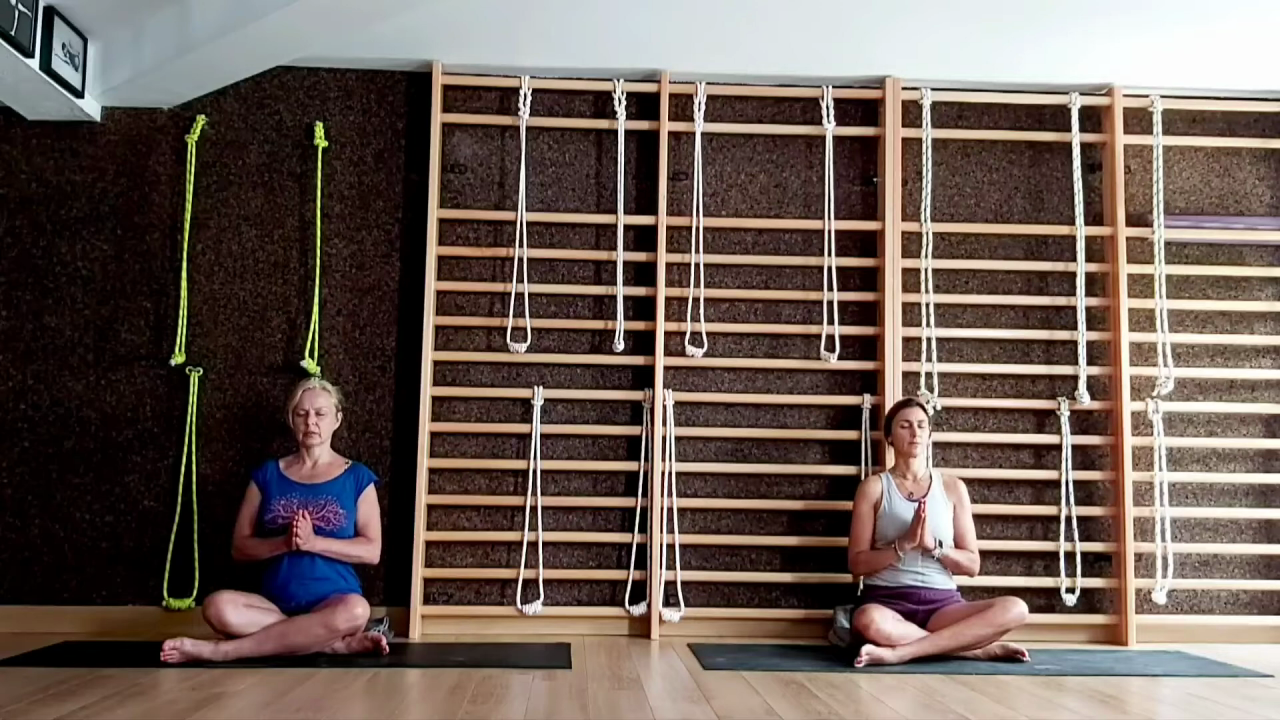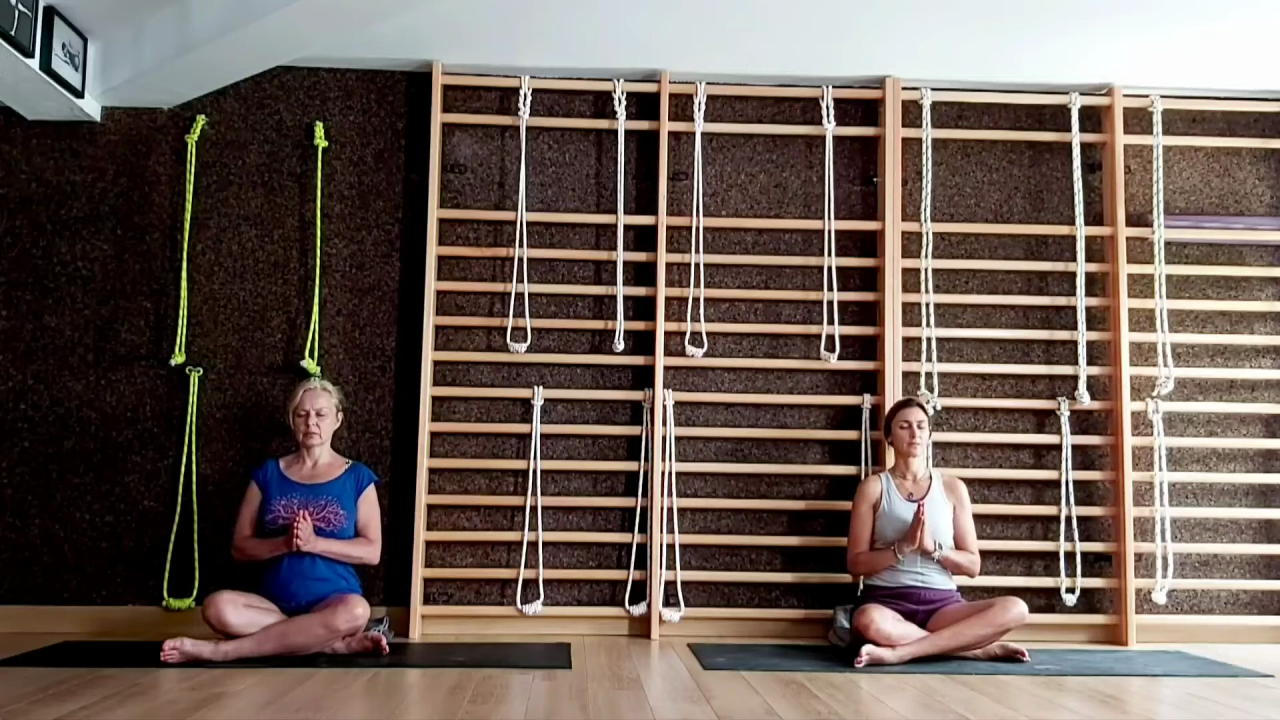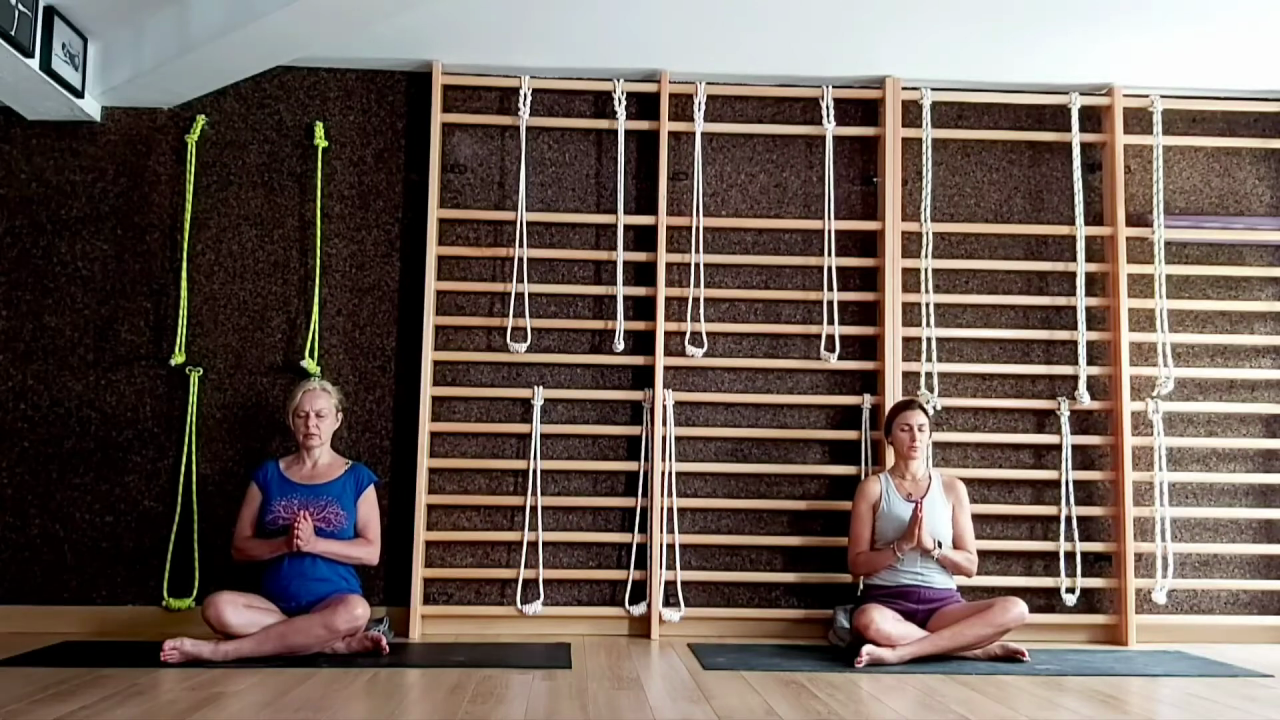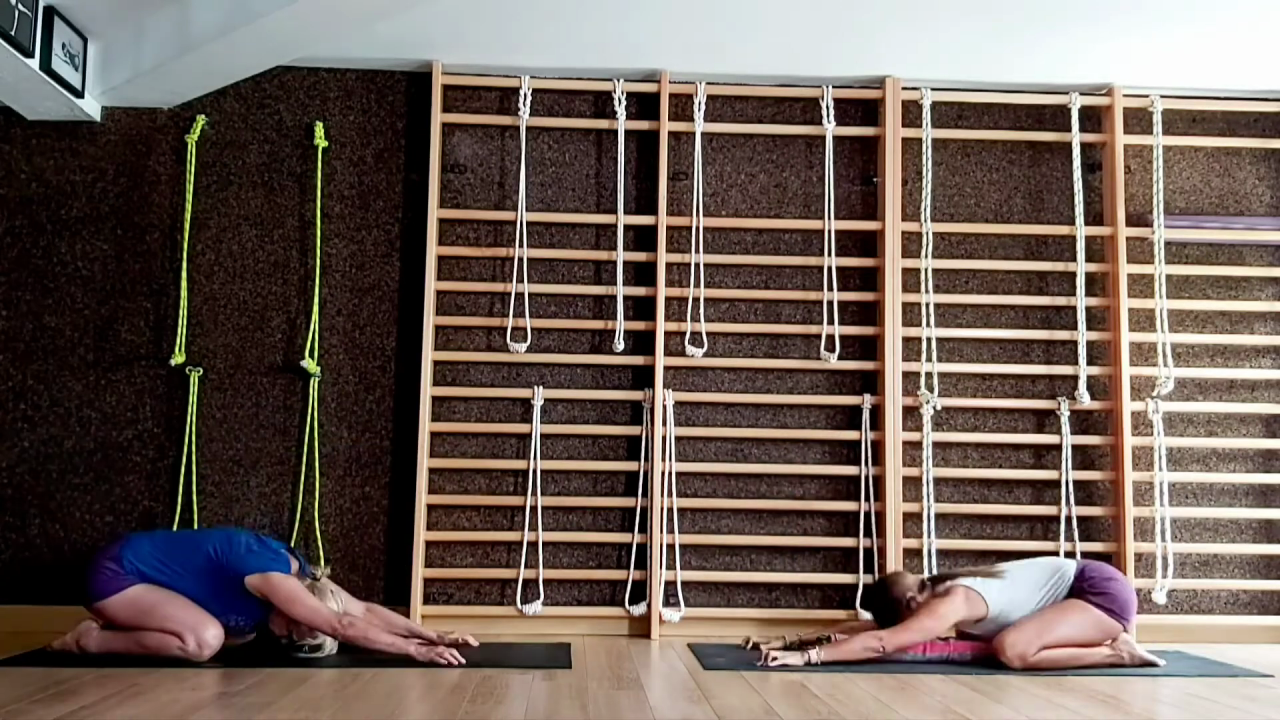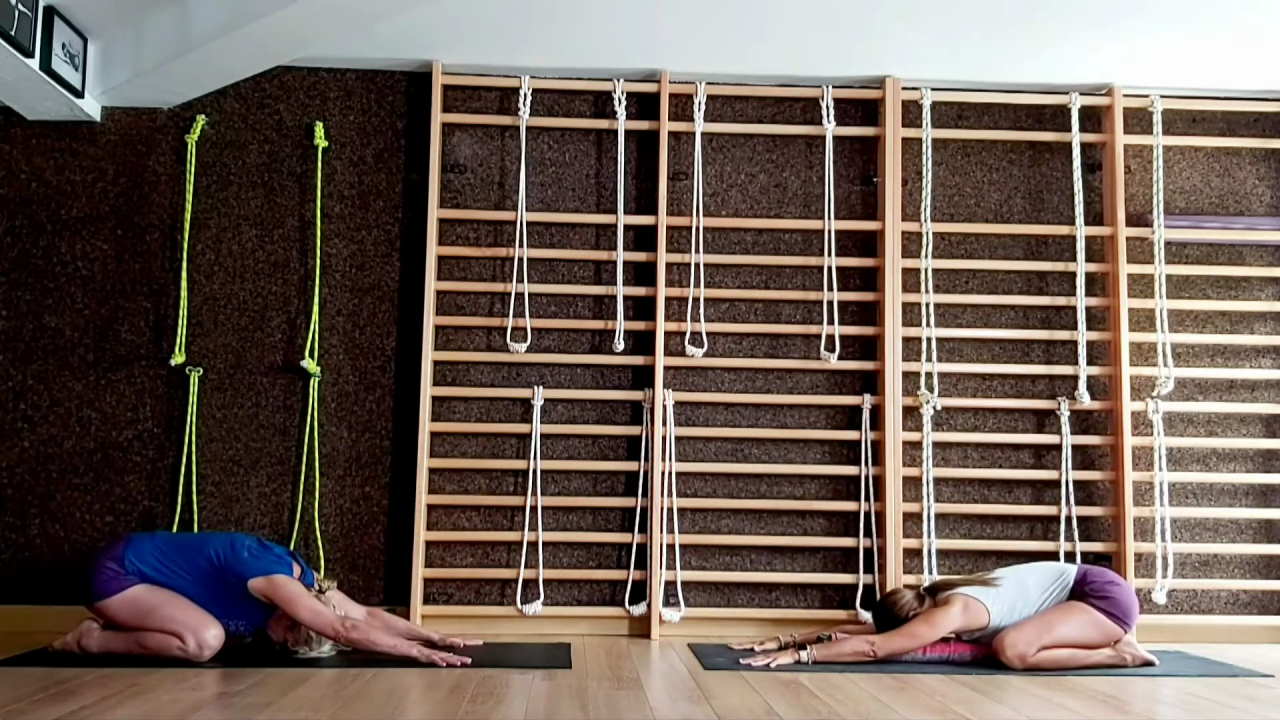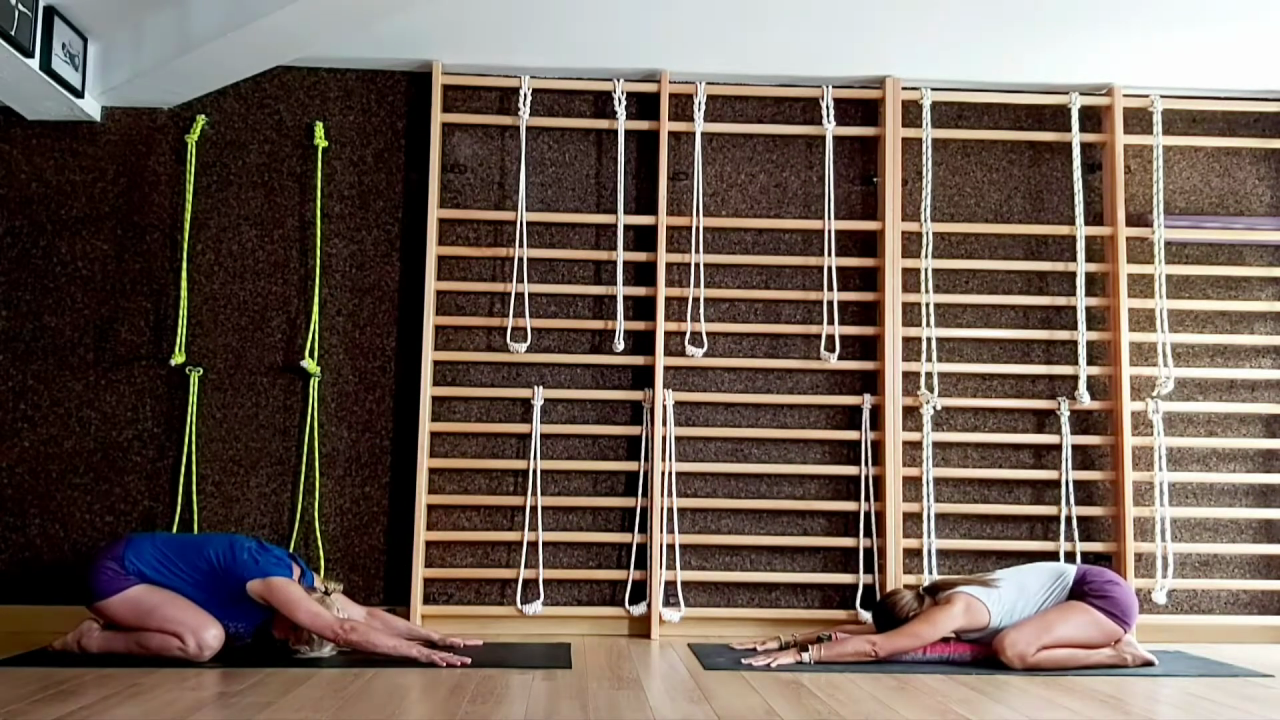
dt=0.5s
person 1, frame 1
left shoulder: (357, 477)
right shoulder: (267, 474)
left elbow: (371, 551)
right elbow: (240, 546)
left wrist: (314, 543)
right wrist: (283, 543)
left hip: (334, 602)
right hip: (275, 602)
left knee: (355, 611)
right knee: (218, 607)
left ankle: (224, 651)
right ankle: (338, 643)
person 1, frame 2
left shoulder: (358, 477)
right shoulder: (267, 474)
left elbow: (371, 551)
right elbow: (241, 546)
left wrist: (314, 542)
right wrist: (284, 543)
left hip: (333, 601)
right hip: (274, 602)
left knee: (354, 611)
right knee: (218, 607)
left ankle: (222, 650)
right ankle: (337, 642)
person 1, frame 3
left shoulder: (357, 478)
right shoulder: (268, 475)
left elbow: (371, 551)
right elbow: (240, 547)
left wrist: (313, 543)
right wrist: (285, 543)
left hip: (332, 602)
right hip: (274, 604)
left knee: (355, 611)
right knee: (218, 607)
left ankle: (219, 651)
right ankle: (338, 642)
person 1, frame 4
left shoulder: (293, 572)
right shoulder: (269, 574)
left elbow: (364, 609)
right elbow: (342, 626)
left wrist: (430, 635)
right wrist: (415, 648)
left hip: (140, 567)
right hip: (116, 574)
left knee: (239, 635)
right knee: (204, 640)
left ankle: (117, 631)
right ankle: (91, 640)
person 1, frame 5
left shoulder: (298, 574)
right shoulder: (272, 577)
left elbow: (366, 613)
right elbow: (345, 629)
left wrist: (437, 636)
right wrist: (421, 651)
left hip: (141, 563)
right hip: (117, 572)
left knee: (233, 629)
right knee: (204, 640)
left ankle: (119, 626)
right ankle: (91, 640)
person 1, frame 6
left shoulder: (299, 576)
right shoulder: (273, 580)
left elbow: (367, 615)
right elbow: (345, 631)
left wrist: (436, 637)
right wrist: (419, 653)
left hip: (140, 564)
right hip: (117, 572)
left knee: (236, 631)
right knee: (205, 641)
left ankle: (119, 627)
right ankle: (92, 640)
person 2, frame 1
left shoulder: (952, 487)
right shoulder: (874, 487)
left elbow: (972, 565)
right elbow: (857, 563)
left wrist: (933, 545)
right wrist: (904, 544)
left hip: (942, 602)
right hip: (886, 600)
left knee: (1015, 609)
right knee: (869, 622)
left ankle: (900, 652)
right ankle: (979, 648)
person 2, frame 2
left shoulder: (953, 488)
right shoulder: (873, 487)
left elbow: (972, 565)
right elbow: (856, 563)
left wrist: (933, 547)
right wrist: (903, 547)
left hip: (942, 602)
right hip: (886, 600)
left knee: (1015, 609)
right knee: (869, 622)
left ankle: (900, 652)
right ankle: (980, 649)
person 2, frame 3
left shoulder: (952, 488)
right shoulder: (872, 488)
left elbow: (970, 565)
right elbow: (857, 563)
left wrist: (932, 546)
right wrist: (904, 545)
left hip: (942, 602)
right hip: (887, 601)
left knee: (1015, 608)
right knee: (870, 622)
left ankle: (897, 653)
right ankle: (982, 649)
person 2, frame 4
left shoulder: (954, 602)
right shoulder: (926, 593)
left elbow: (884, 643)
right elbow: (891, 630)
left wrist: (810, 655)
right wrist: (811, 642)
left hip: (1104, 590)
right hip: (1079, 586)
left knee: (1014, 650)
left ankle: (1119, 651)
right ankle: (1108, 640)
person 2, frame 5
left shoulder: (951, 612)
right shoulder: (933, 601)
left elbow: (872, 647)
right elbow: (859, 629)
left wrist: (799, 653)
right wrist: (786, 640)
left hip: (1105, 593)
right hip: (1083, 587)
left knee: (1013, 649)
left ankle: (1120, 653)
right ankle: (1113, 641)
person 2, frame 6
left shoulder: (952, 611)
right shoulder: (934, 601)
left elbow: (874, 647)
right elbow: (858, 629)
left wrist: (801, 654)
right wrist: (788, 640)
left hip: (1103, 593)
right hip: (1084, 587)
left knee: (1012, 651)
left ankle: (1119, 654)
right ankle: (1110, 642)
